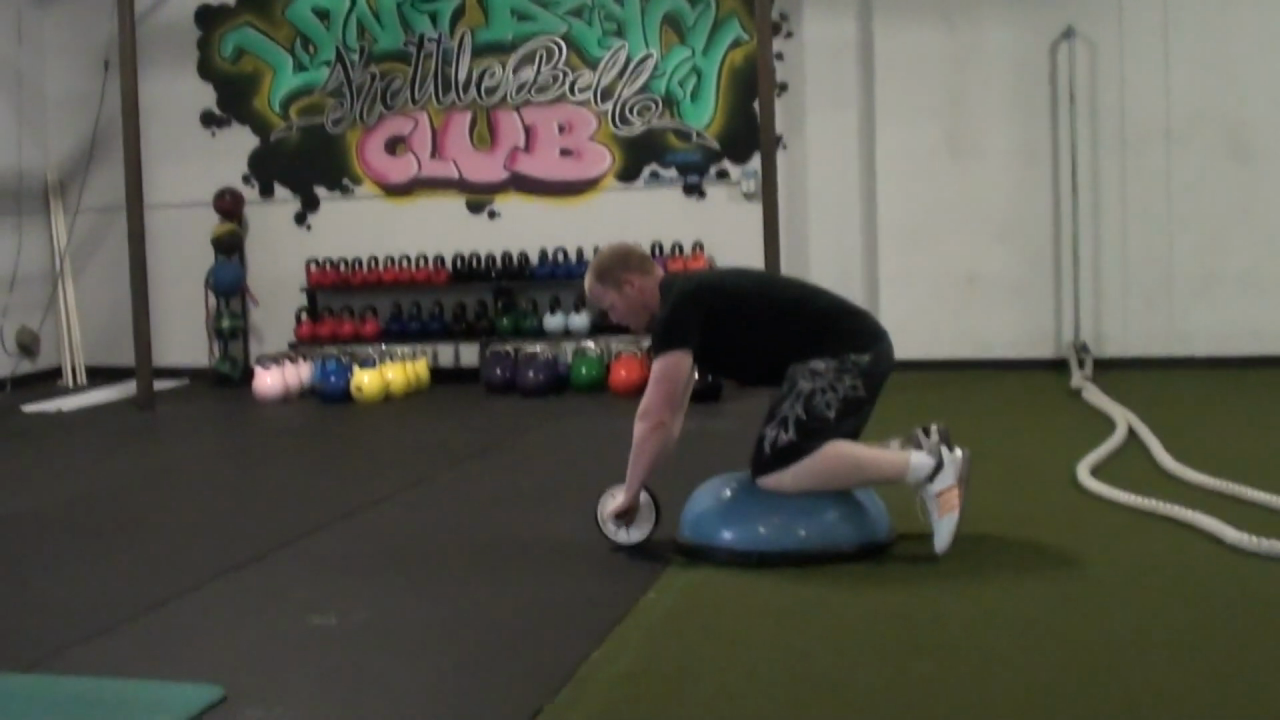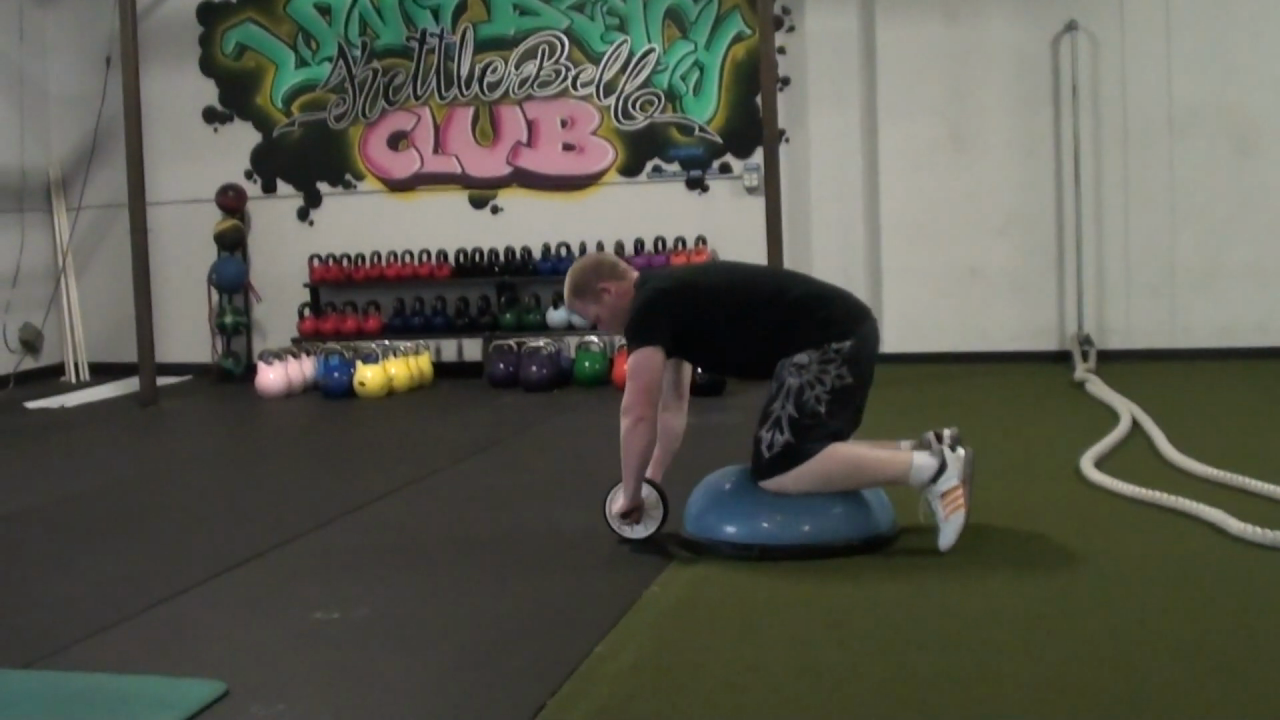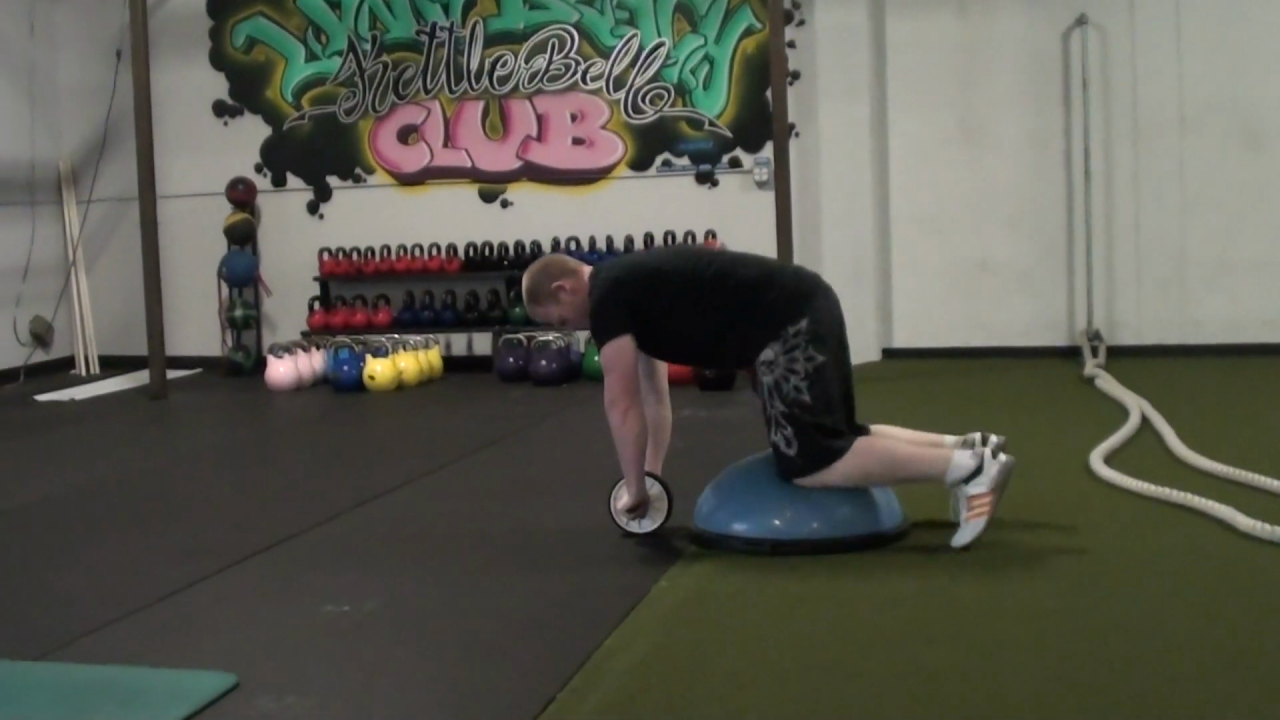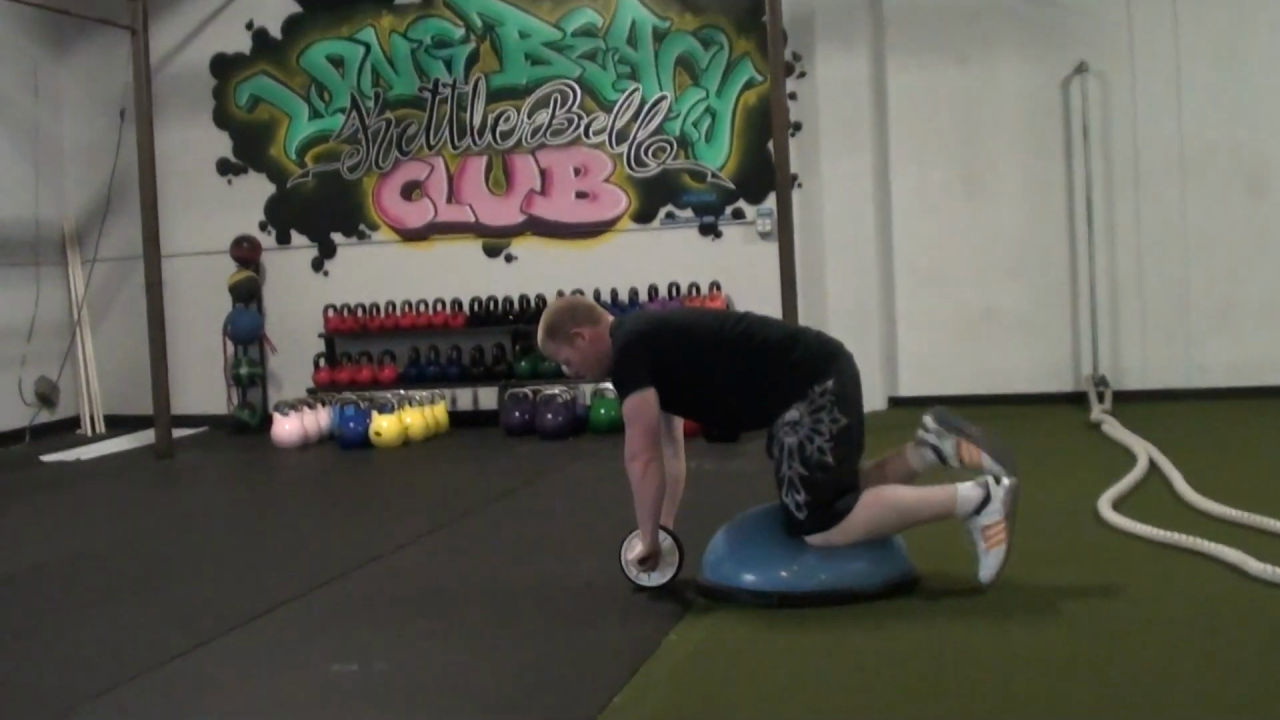
dt=0.7s
person 1, frame 1
left shoulder: (679, 307)
right shoulder: (684, 303)
left elbow: (655, 415)
right elbow: (671, 414)
left wrist: (629, 498)
right wrist: (638, 488)
left hip: (845, 353)
right hip: (856, 350)
left knee: (775, 470)
right knee: (806, 460)
left ankle: (926, 466)
right ankle: (918, 452)
person 1, frame 2
left shoulder: (649, 305)
right shoulder: (667, 299)
left elbow: (638, 413)
right elbow: (672, 406)
left wrist: (629, 496)
right wrist: (651, 482)
left hip: (829, 341)
right hip: (843, 335)
left knee: (776, 470)
right knee: (810, 456)
left ankle: (930, 468)
right ankle: (926, 450)
person 1, frame 3
left shoulder: (607, 296)
right shoulder: (631, 286)
left elbow: (621, 404)
right elbow: (652, 392)
left wrist: (636, 489)
right wrist: (653, 473)
left hip: (790, 321)
right hip: (807, 307)
left knee: (809, 459)
right knee: (836, 435)
left ankle: (967, 468)
right ankle: (967, 448)
person 1, frame 4
left shoulder: (630, 349)
right shoulder: (648, 340)
left elbow: (643, 456)
right elbow: (670, 448)
left wrist: (649, 541)
right wrist: (667, 528)
left hip: (811, 385)
right hip: (820, 376)
left knee: (819, 524)
right knee: (826, 501)
left ankle: (976, 498)
right ankle: (929, 449)
